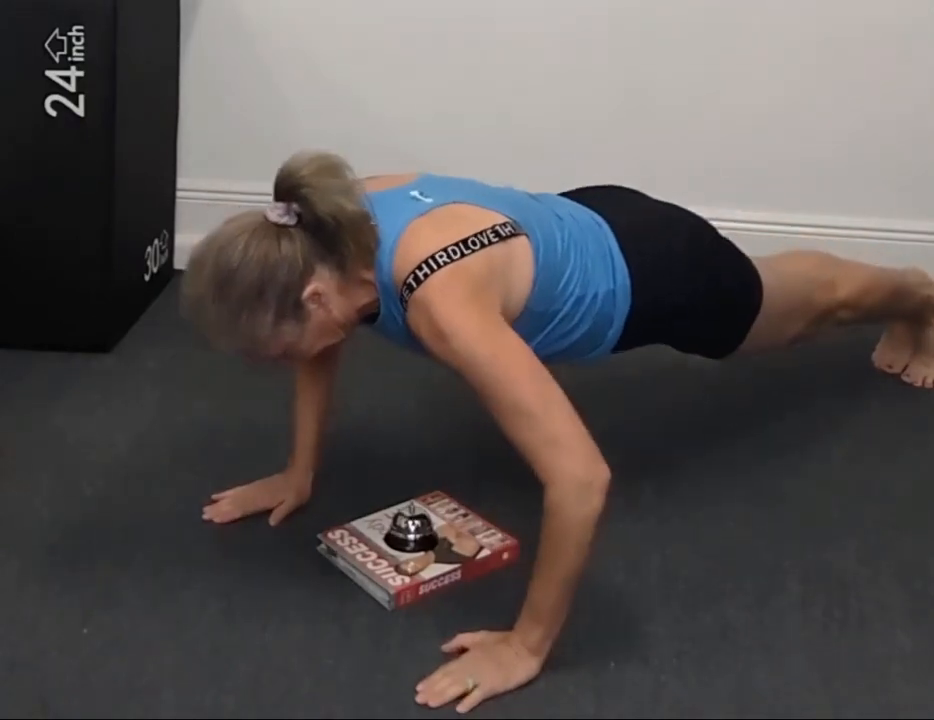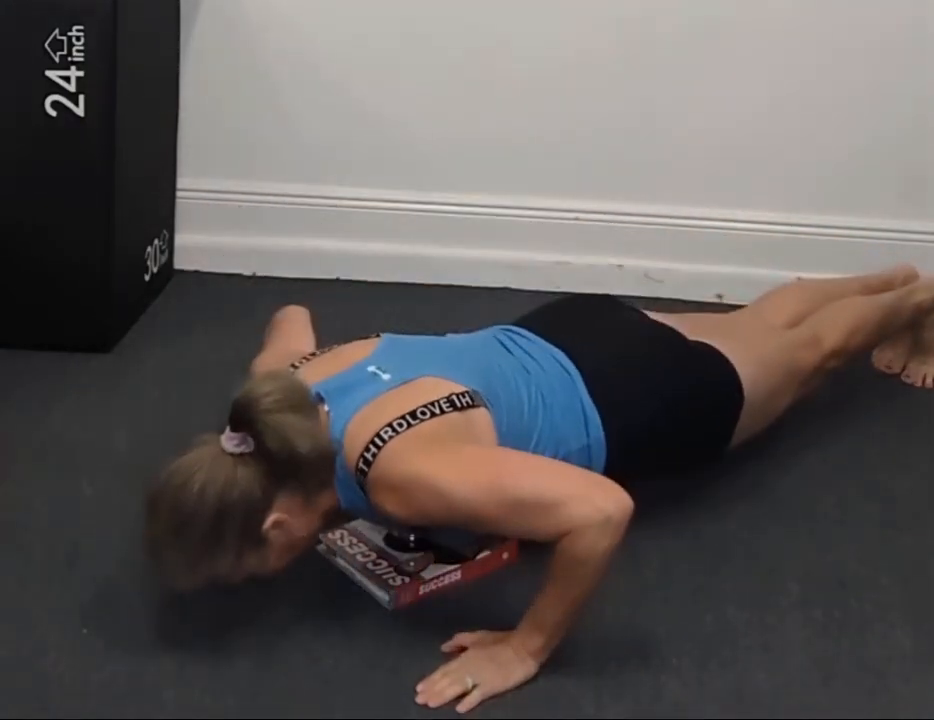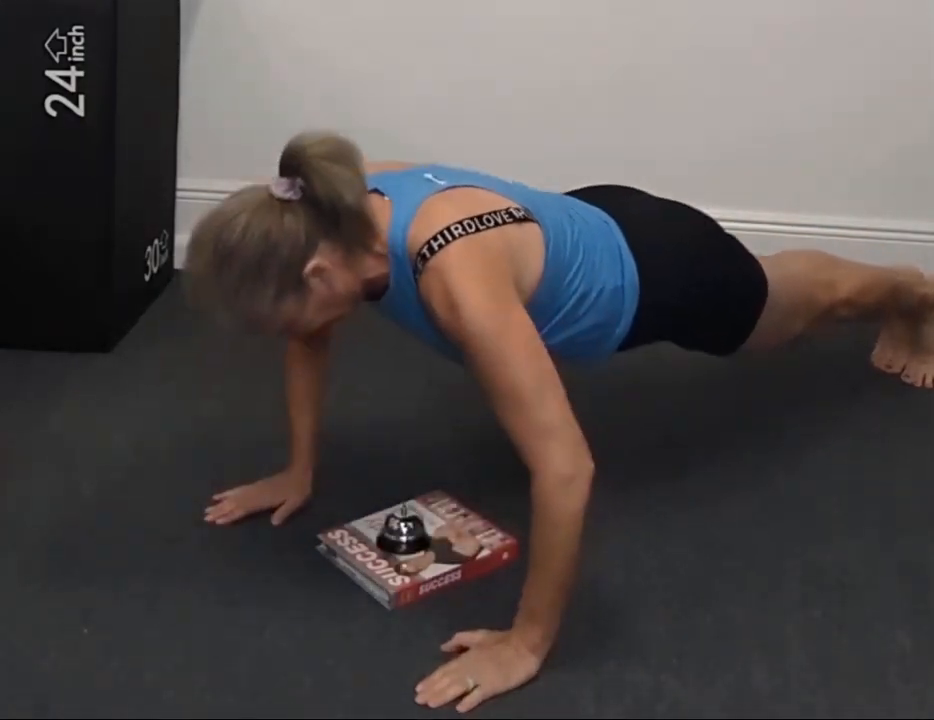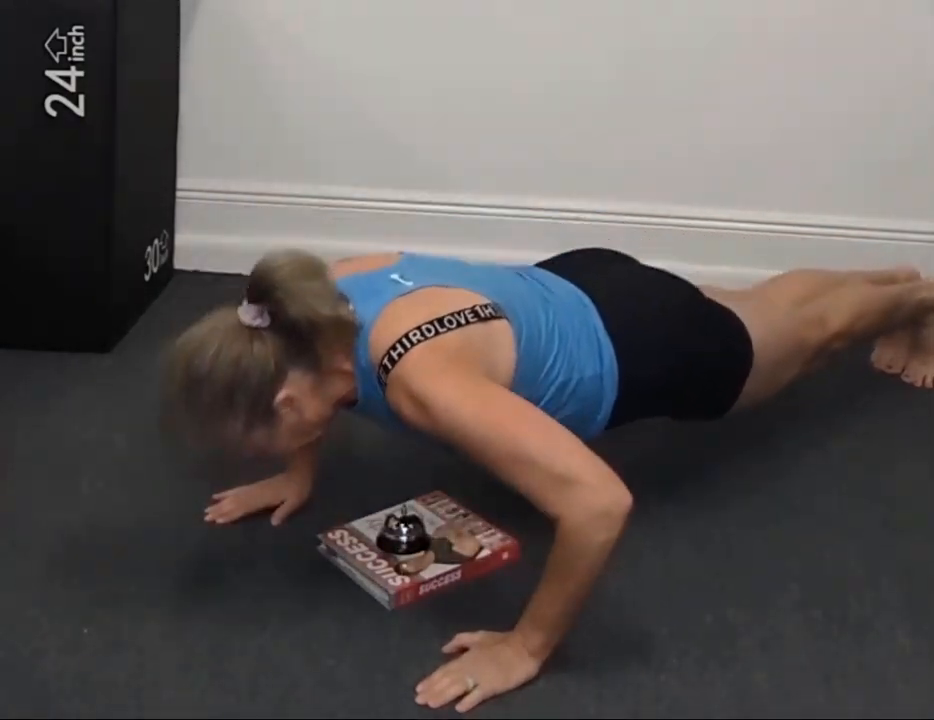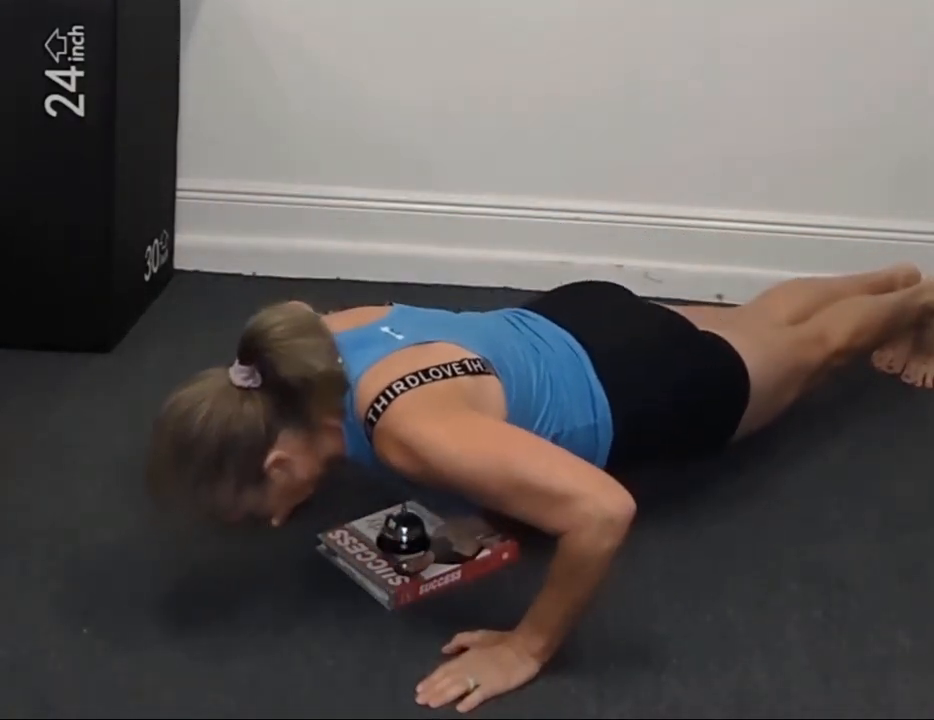
dt=0.7s
person 1, frame 1
left shoulder: (440, 300)
right shoulder: (330, 231)
left elbow: (581, 477)
right elbow: (318, 348)
left wrist: (527, 646)
right wrist: (299, 473)
left hip: (657, 275)
right hip: (589, 231)
left knee: (821, 302)
right knee: (790, 288)
person 1, frame 2
left shoulder: (401, 470)
right shoulder: (293, 395)
left elbow: (603, 509)
right elbow: (292, 315)
left wrist: (525, 647)
right wrist: (292, 476)
left hip: (626, 406)
right hip: (558, 340)
left knee: (805, 350)
right knee: (753, 324)
person 1, frame 3
left shoulder: (455, 279)
right shoulder: (340, 212)
left elbow: (566, 469)
right elbow: (309, 336)
left wrist: (528, 642)
right wrist: (299, 470)
left hip: (660, 274)
right hip: (593, 231)
left knee: (818, 298)
right knee: (788, 280)
person 1, frame 4
left shoulder: (421, 385)
right shoulder: (315, 298)
left elbow: (602, 502)
left wrist: (526, 647)
right wrist: (299, 474)
left hip: (640, 349)
right hip: (574, 292)
left knee: (814, 328)
right knee: (761, 302)
person 1, frame 5
left shoulder: (409, 431)
right shoulder: (311, 353)
left elbow: (605, 509)
left wrist: (529, 646)
right wrist: (300, 483)
left hip: (641, 393)
right hip: (571, 327)
left knee: (812, 345)
right knee: (756, 317)
